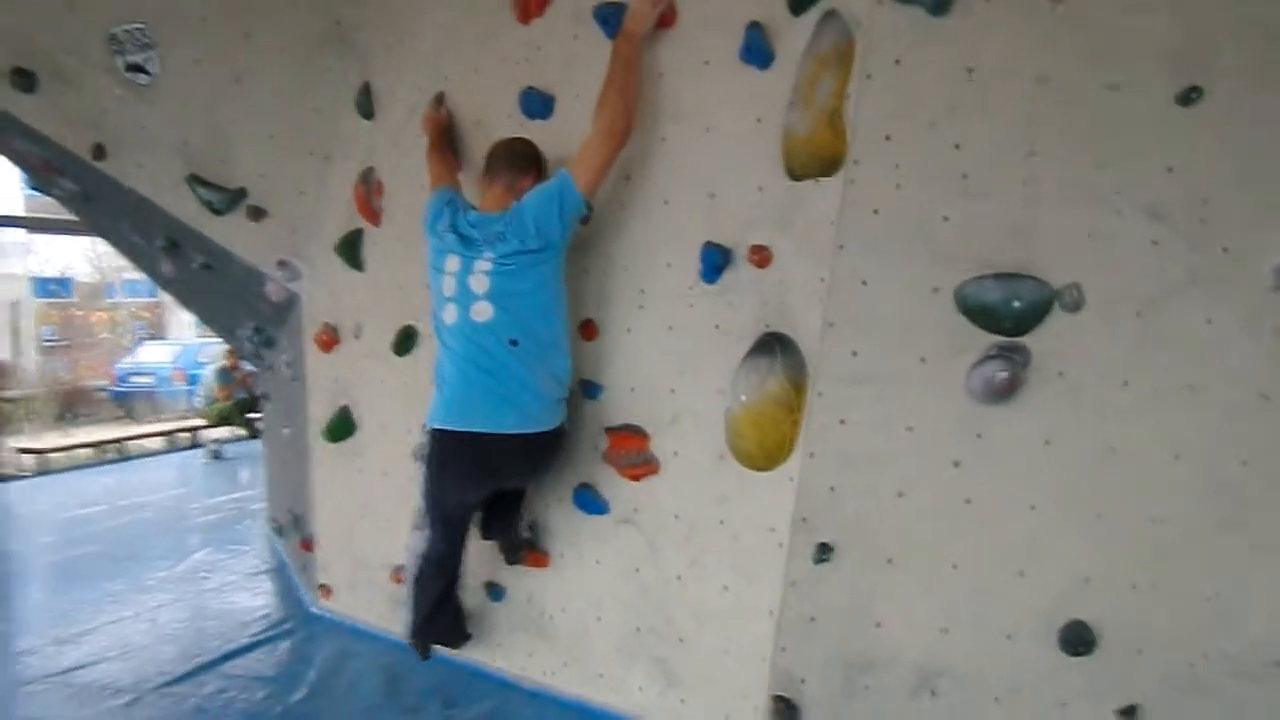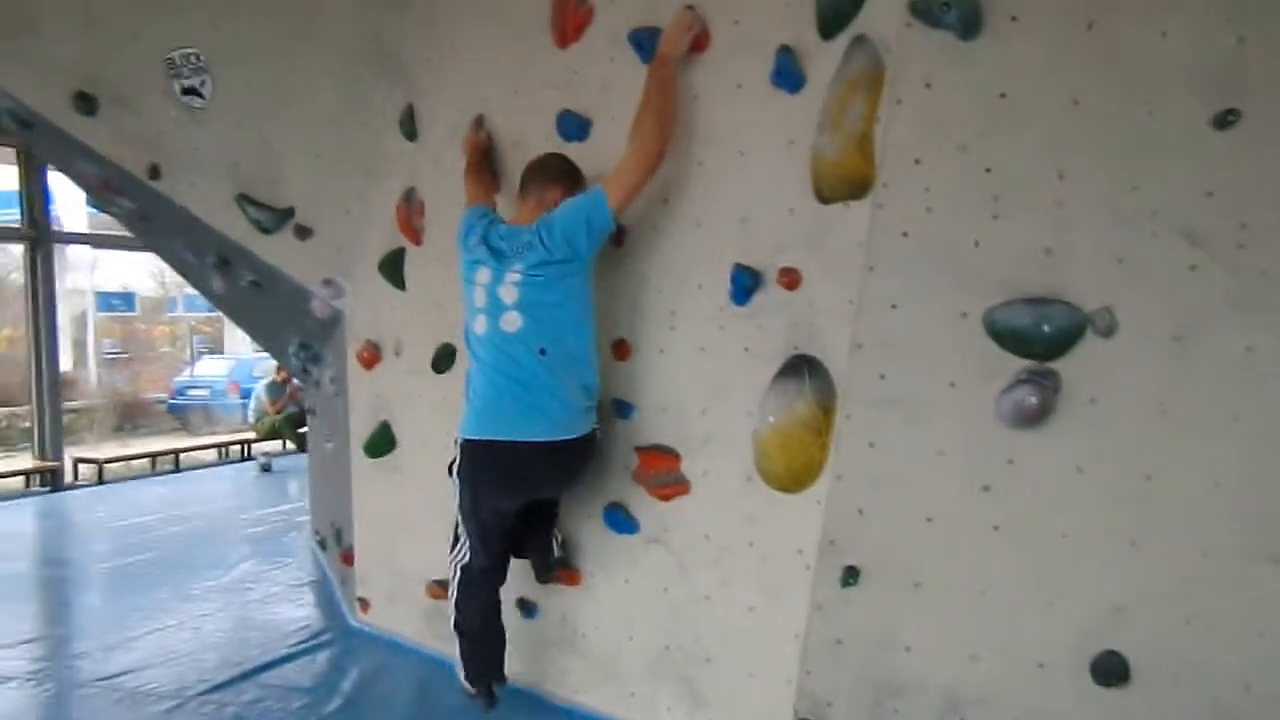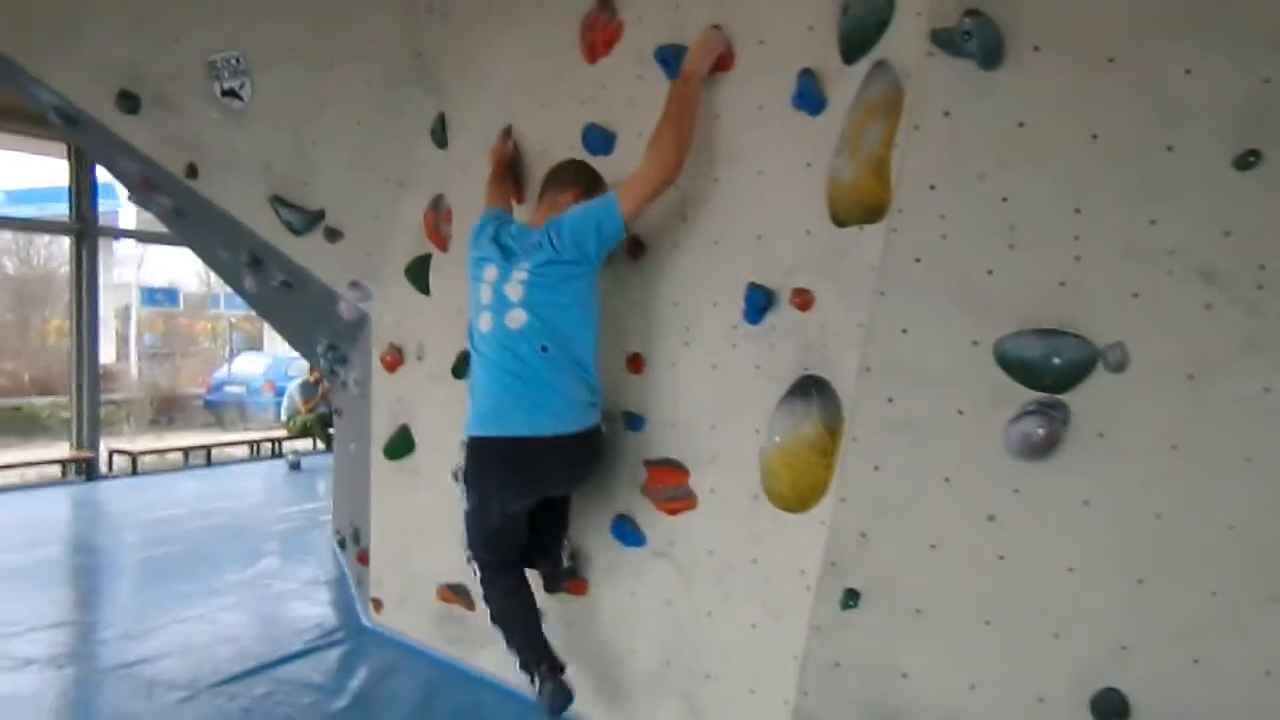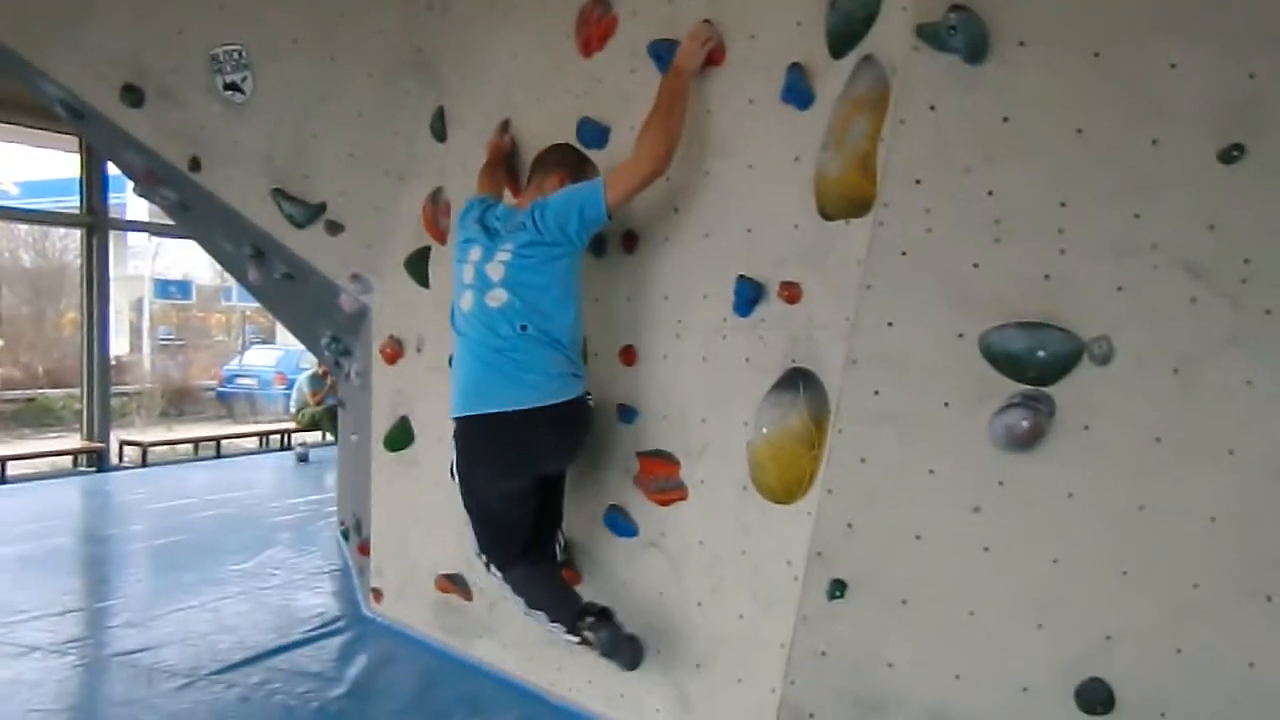
dt=0.2s
person 1, frame 1
left shoulder: (445, 226)
right shoulder: (537, 226)
left elbow: (443, 167)
right elbow: (611, 134)
left wrist: (438, 132)
left hip: (457, 437)
right hip: (535, 438)
left knee: (441, 537)
left ankle: (430, 633)
right ankle: (509, 529)
person 1, frame 2
left shoulder: (478, 239)
right shoulder: (567, 236)
left elbow: (480, 185)
right elbow: (646, 155)
left wrist: (476, 154)
right wrist: (667, 56)
left hip: (488, 448)
right hip: (566, 447)
left knee: (478, 560)
left ankle: (480, 679)
right ankle: (540, 546)
person 1, frame 3
left shoulder: (488, 240)
right shoulder: (573, 237)
left elbow: (499, 194)
right elbow: (661, 170)
left wrist: (500, 165)
right wrist: (690, 75)
left hip: (494, 447)
right hip: (569, 444)
left knee: (497, 565)
right ankle: (551, 560)
person 1, frame 4
left shoulder: (475, 222)
right shoulder: (557, 218)
left elbow: (491, 184)
right elbow: (650, 160)
left wrist: (496, 156)
right wrist: (681, 68)
left hip: (483, 425)
right hip: (556, 416)
left knee: (508, 552)
left ankle: (596, 626)
right ankle: (551, 553)
